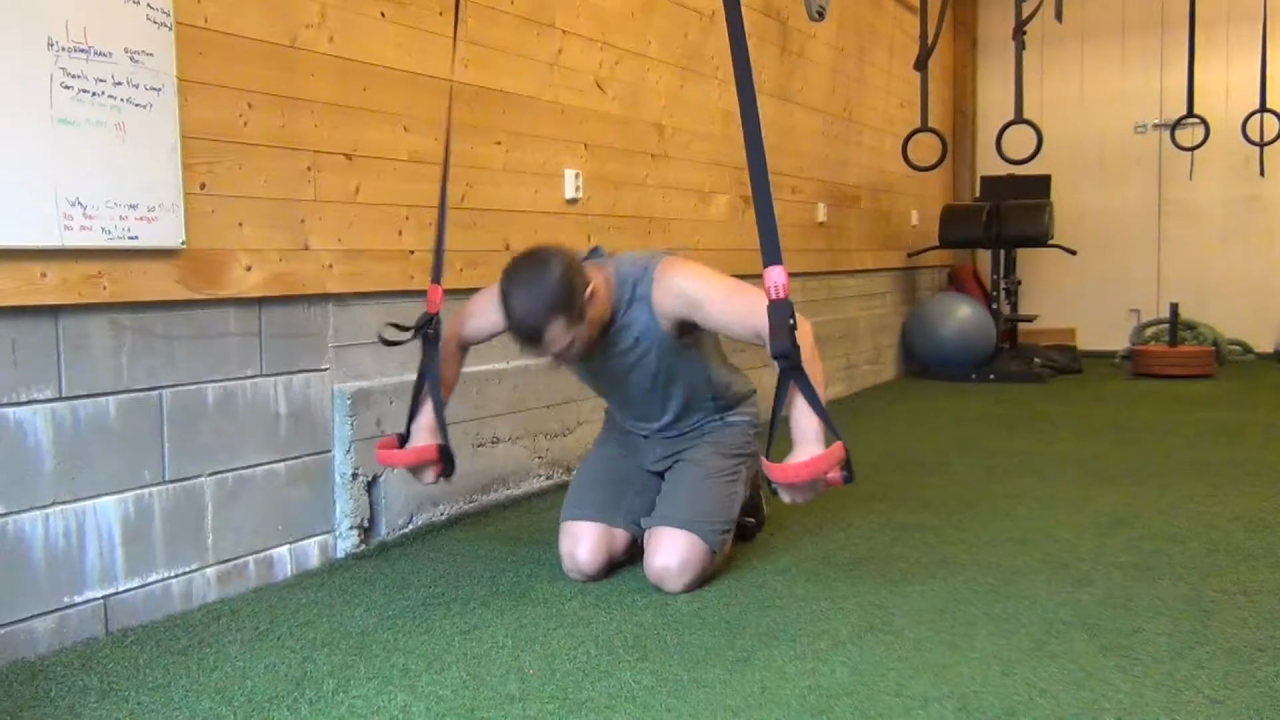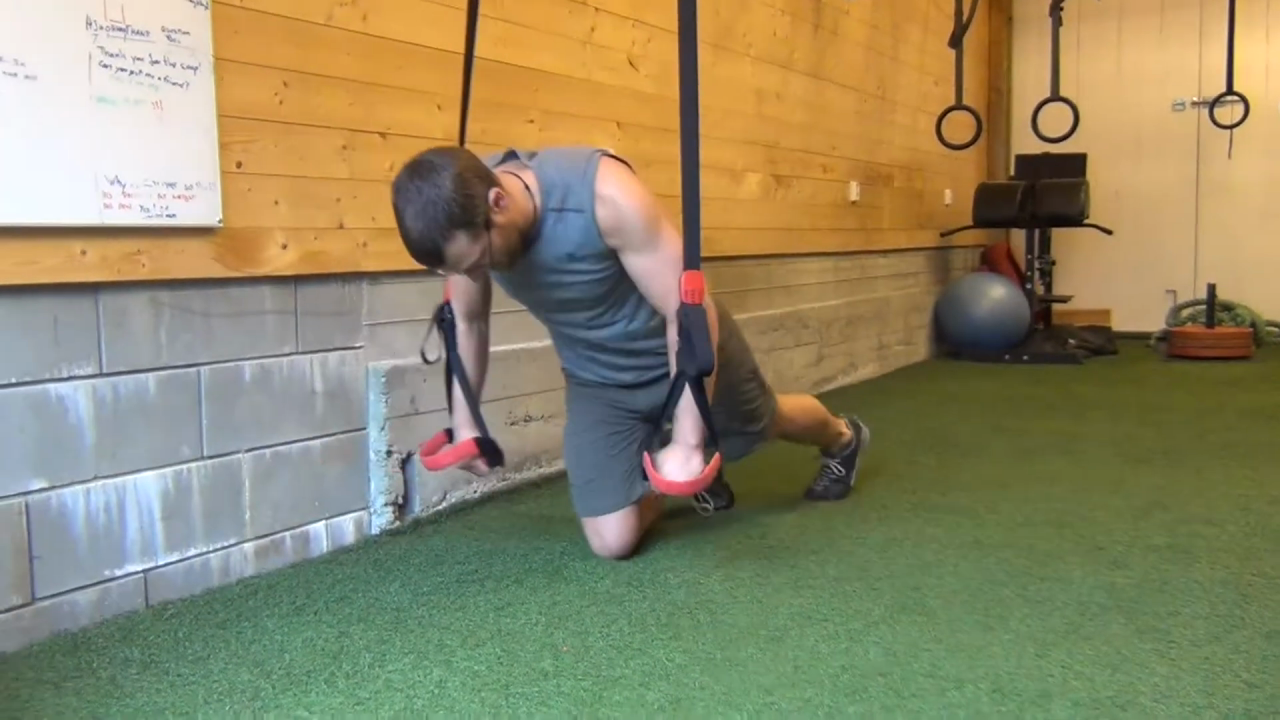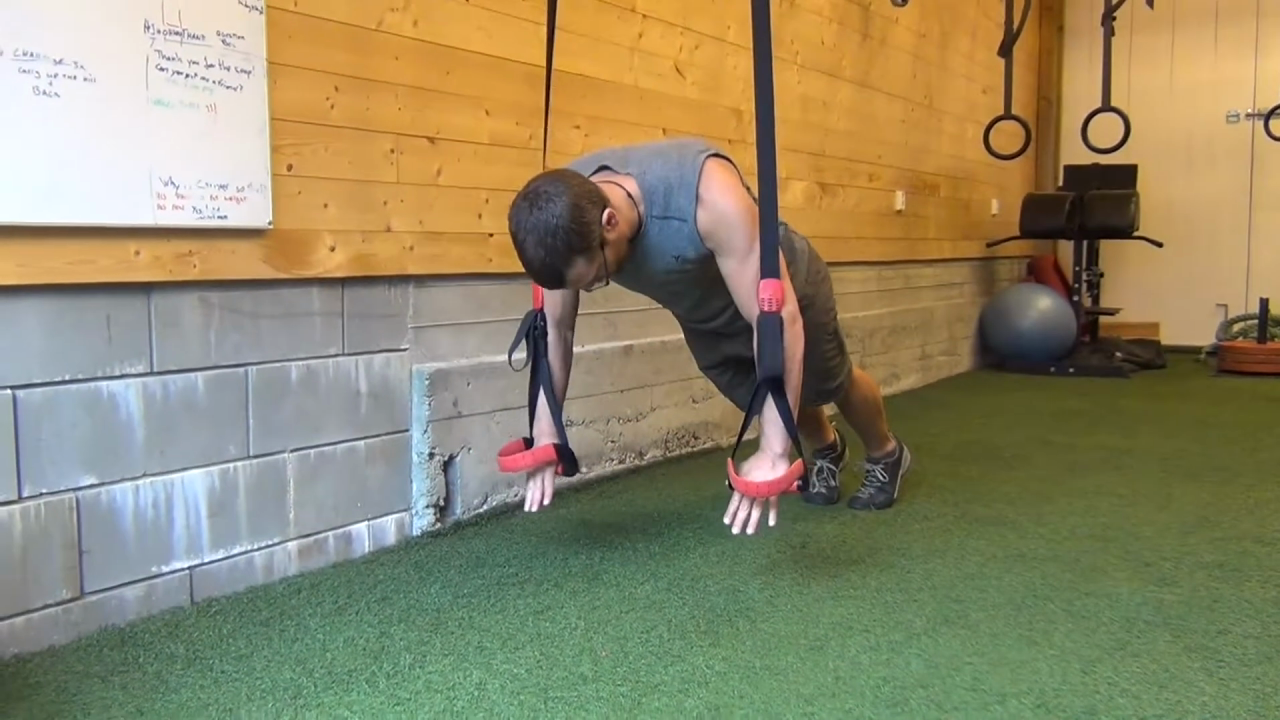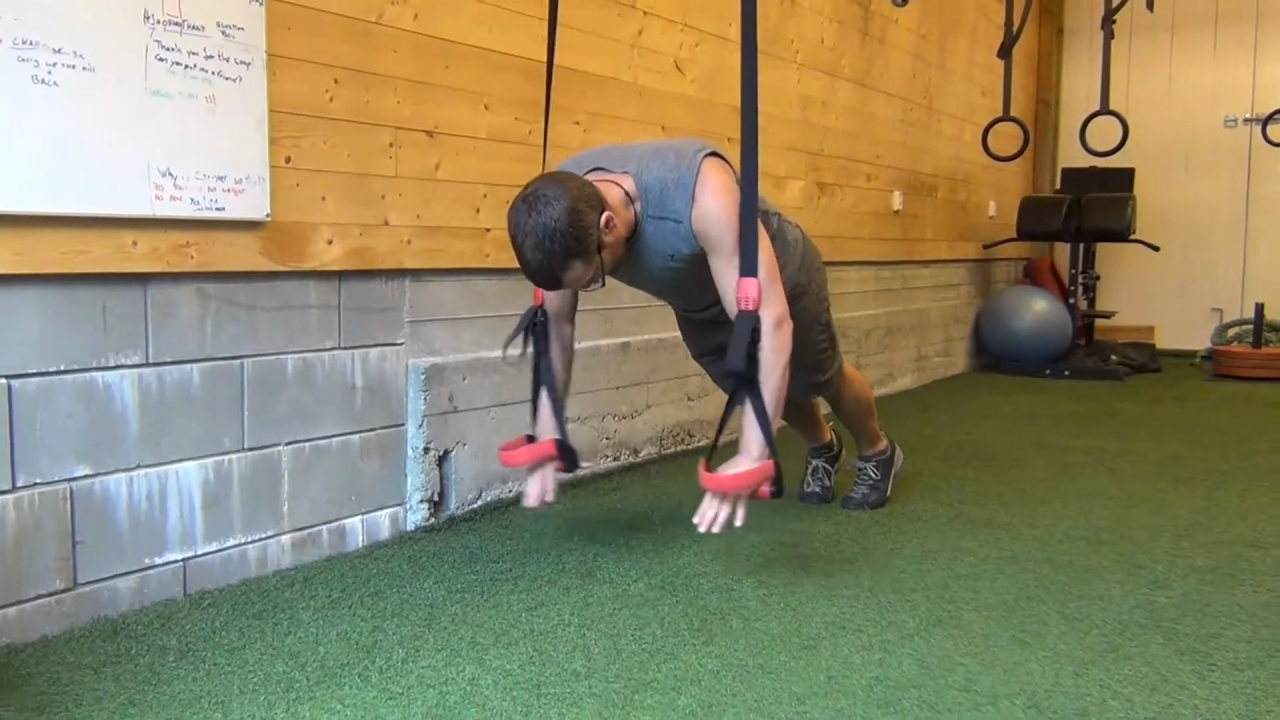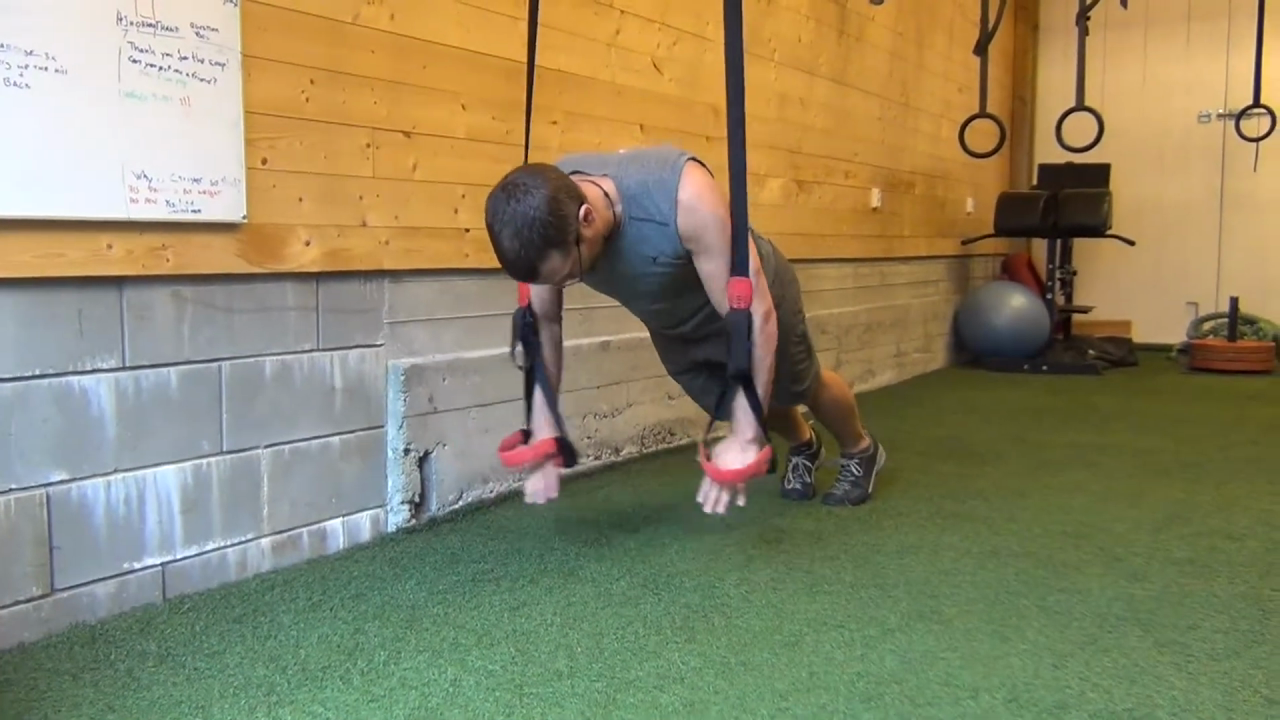
dt=1s
person 1, frame 1
left shoulder: (664, 285)
right shoulder: (539, 296)
left elbow: (788, 327)
right elbow: (454, 330)
left wrist: (809, 441)
right wrist: (426, 422)
left hip: (712, 427)
right hip: (630, 433)
left knee: (670, 569)
right knee: (581, 559)
left ankle: (741, 492)
right ankle: (659, 515)
person 1, frame 2
left shoulder: (604, 193)
right shoulder: (464, 217)
right elbow: (469, 321)
left wrist: (689, 440)
right wrist: (463, 420)
left hip: (680, 350)
right hip: (595, 376)
left knee: (758, 430)
right knee: (612, 542)
left ankle: (842, 436)
right ankle: (694, 479)
person 1, frame 3
left shoulder: (707, 193)
right shoulder: (564, 212)
left elbow: (779, 320)
right elbow: (555, 328)
left wrist: (774, 452)
right wrist: (544, 434)
left hip: (784, 288)
left knee: (831, 383)
right knee: (775, 396)
left ankle: (885, 456)
right ankle: (827, 451)
person 1, frame 4
left shoulder: (701, 193)
right shoulder: (560, 206)
left elbow: (772, 321)
right elbow: (557, 323)
left wrist: (752, 455)
right wrist: (546, 437)
left hip: (778, 279)
left knee: (822, 377)
right knee: (774, 391)
left ankle: (878, 455)
right ankle: (822, 449)
person 1, frame 5
left shoulder: (683, 196)
right shoulder: (543, 221)
left elbow: (756, 316)
right elbow: (543, 322)
left wrist: (745, 436)
right wrist: (544, 429)
left hip: (752, 293)
left knee: (799, 386)
right knee: (745, 398)
left ankle: (860, 451)
right ankle: (803, 447)
